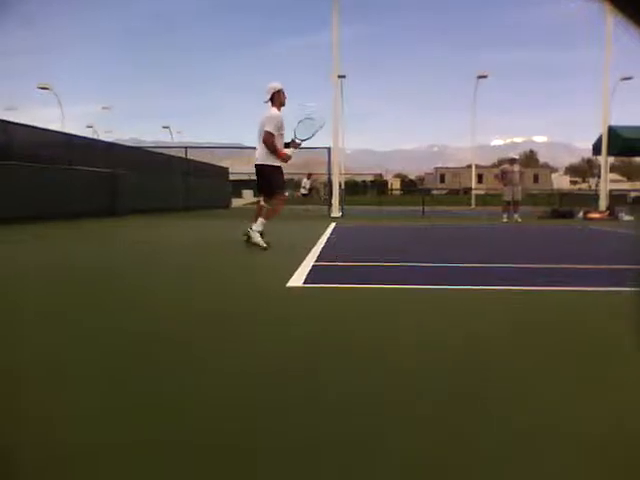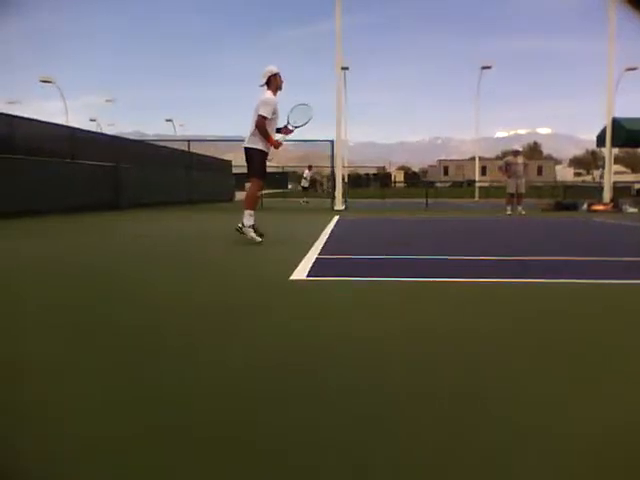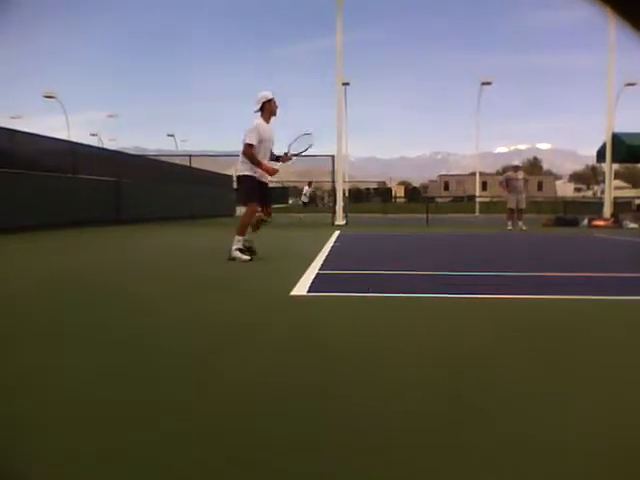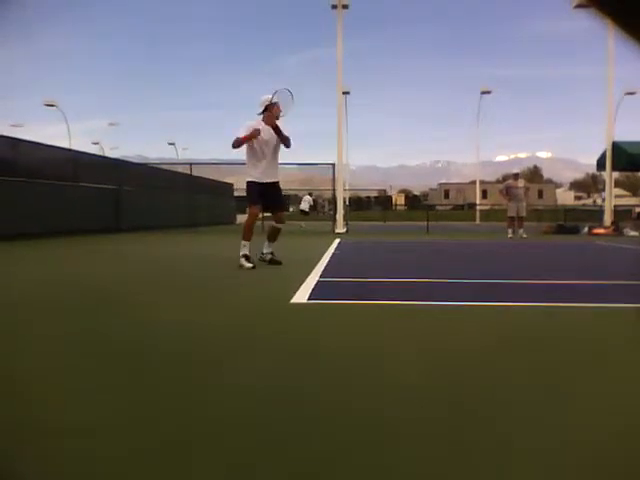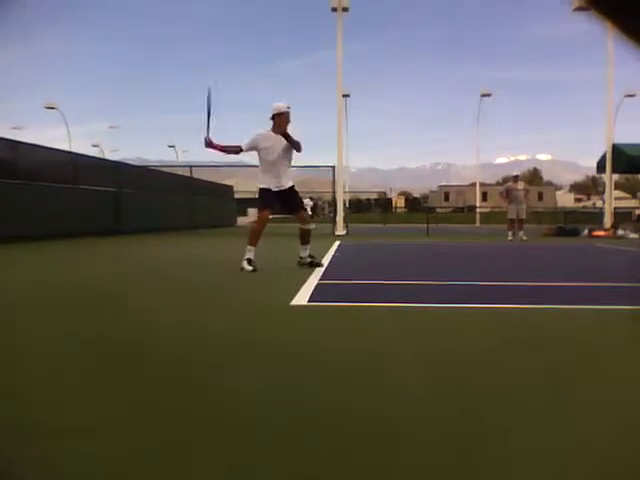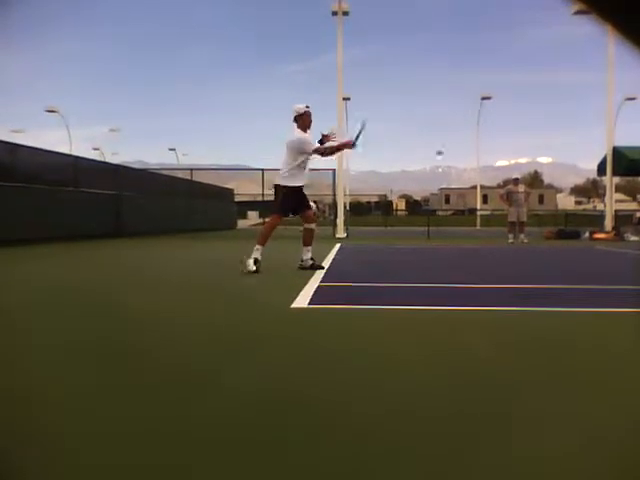
dt=0.3s
person 1, frame 1
left shoulder: (270, 115)
right shoulder: (275, 115)
right elbow: (267, 140)
left wrist: (288, 144)
right wrist: (281, 154)
left hip: (262, 162)
right hip: (270, 163)
left knee: (266, 199)
right knee: (280, 198)
left ankle: (255, 230)
right ankle: (256, 229)
person 1, frame 2
left shoulder: (268, 99)
right shoulder: (270, 99)
right elbow: (259, 123)
left wrist: (280, 130)
right wrist: (272, 141)
left hip: (257, 147)
right hip: (256, 147)
left knee: (258, 186)
right knee: (256, 183)
left ankle: (248, 222)
right ankle: (247, 223)
person 1, frame 3
left shoulder: (269, 128)
right shoulder: (257, 125)
right elbow: (246, 151)
left wrist: (279, 158)
right wrist: (265, 167)
left hip: (260, 176)
right hip: (247, 174)
left knee: (267, 212)
right knee: (252, 209)
left ankle: (244, 240)
right ankle: (235, 248)
person 1, frame 4
left shoulder: (276, 129)
right shoulder: (253, 126)
left elbow: (287, 144)
right elbow: (235, 144)
left wrist: (275, 126)
right wrist: (248, 137)
left hip: (272, 181)
right hip: (255, 180)
left knee: (280, 219)
right knee: (254, 213)
left ankle: (266, 253)
right ankle: (244, 253)
person 1, frame 5
left shoulder: (289, 137)
right shoulder: (260, 138)
left elbow: (298, 148)
right elbow: (239, 149)
left wrist: (285, 135)
right wrist: (215, 146)
left hip: (287, 187)
right hip: (267, 187)
left knee: (305, 219)
right knee: (262, 218)
left ankle: (305, 256)
right ankle: (248, 258)
person 1, frame 6
left shoulder: (305, 136)
right shoulder: (300, 138)
left elbow: (318, 151)
right elbow: (322, 152)
left wrist: (323, 140)
right wrist: (343, 145)
left hip: (296, 186)
right hip: (286, 185)
left knee: (310, 218)
right knee: (275, 220)
left ankle: (306, 259)
right ankle: (254, 257)
